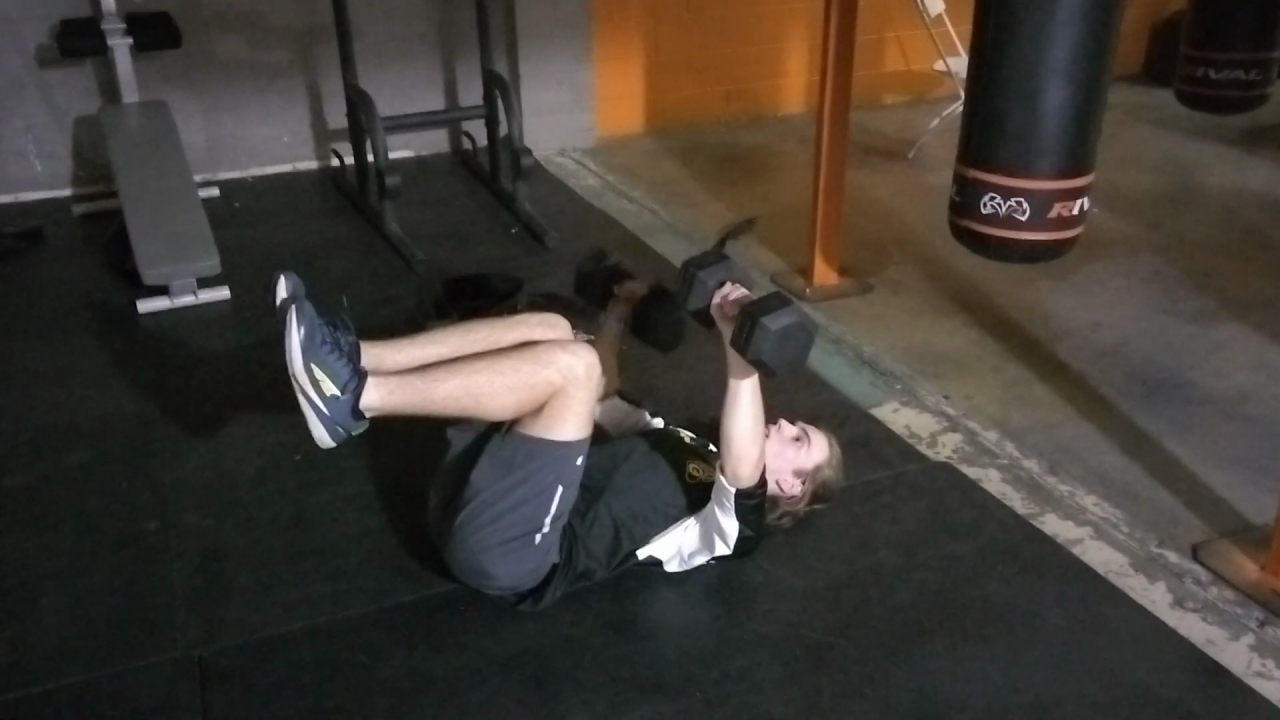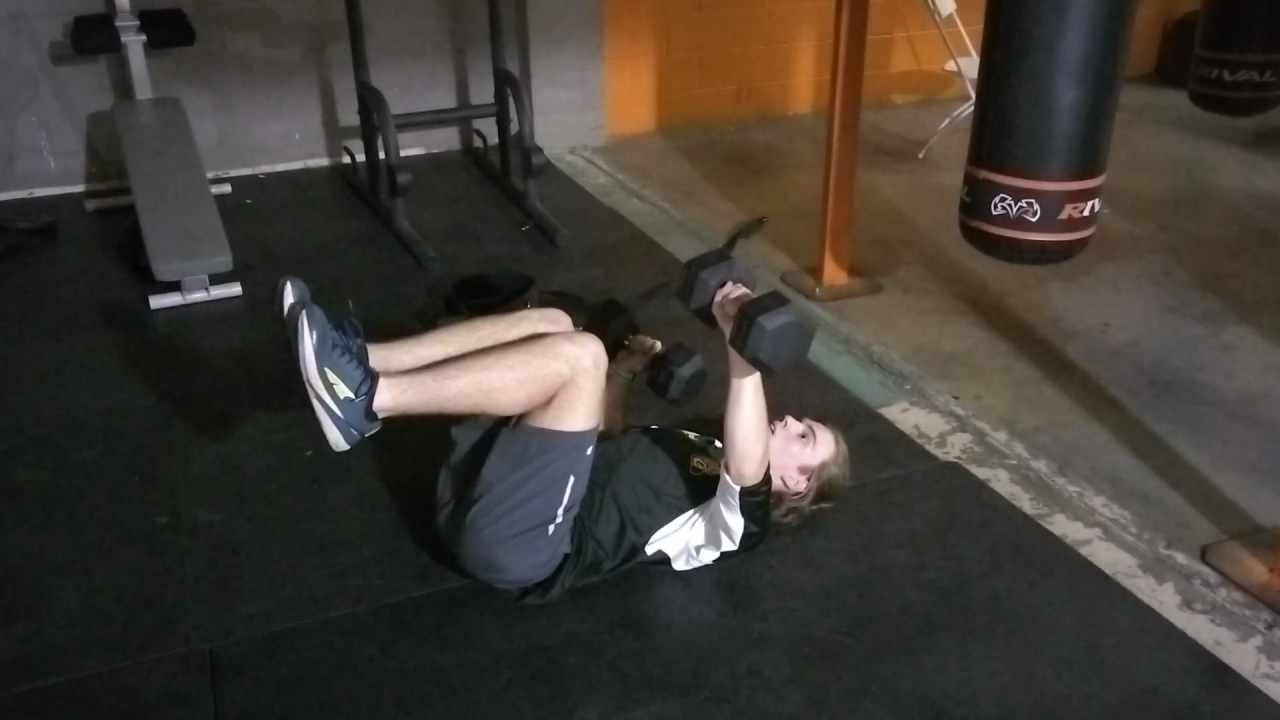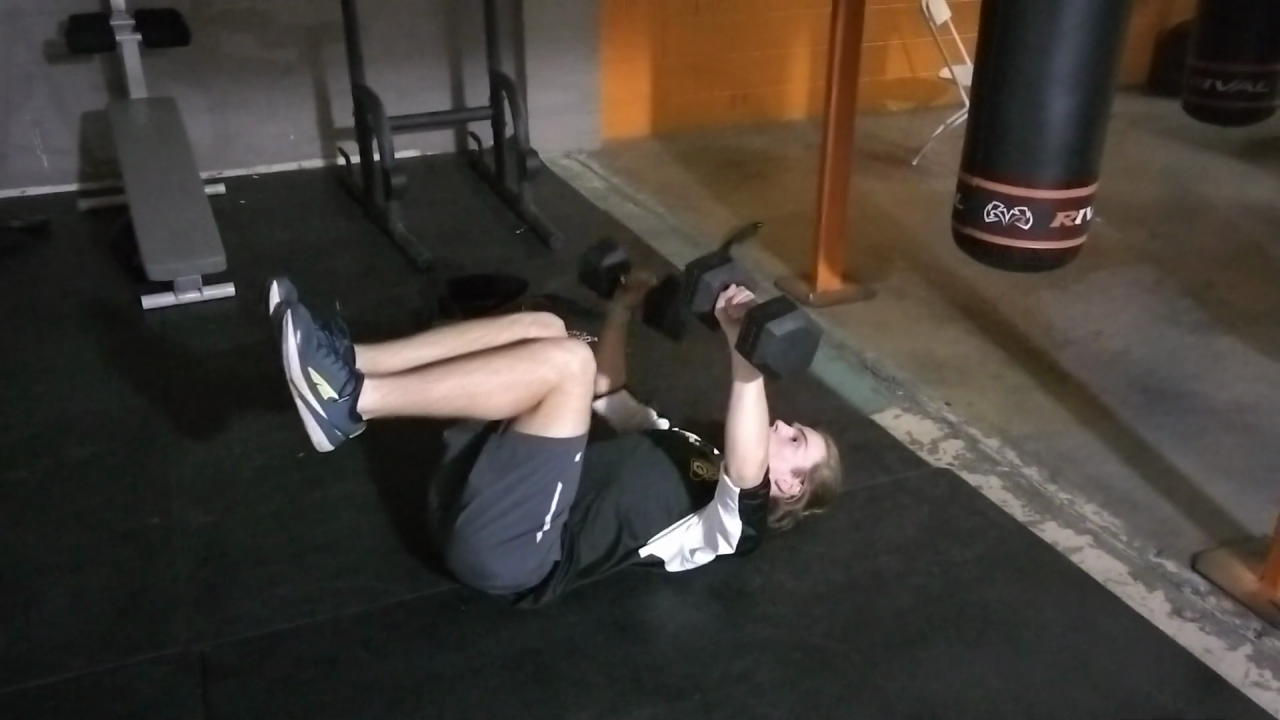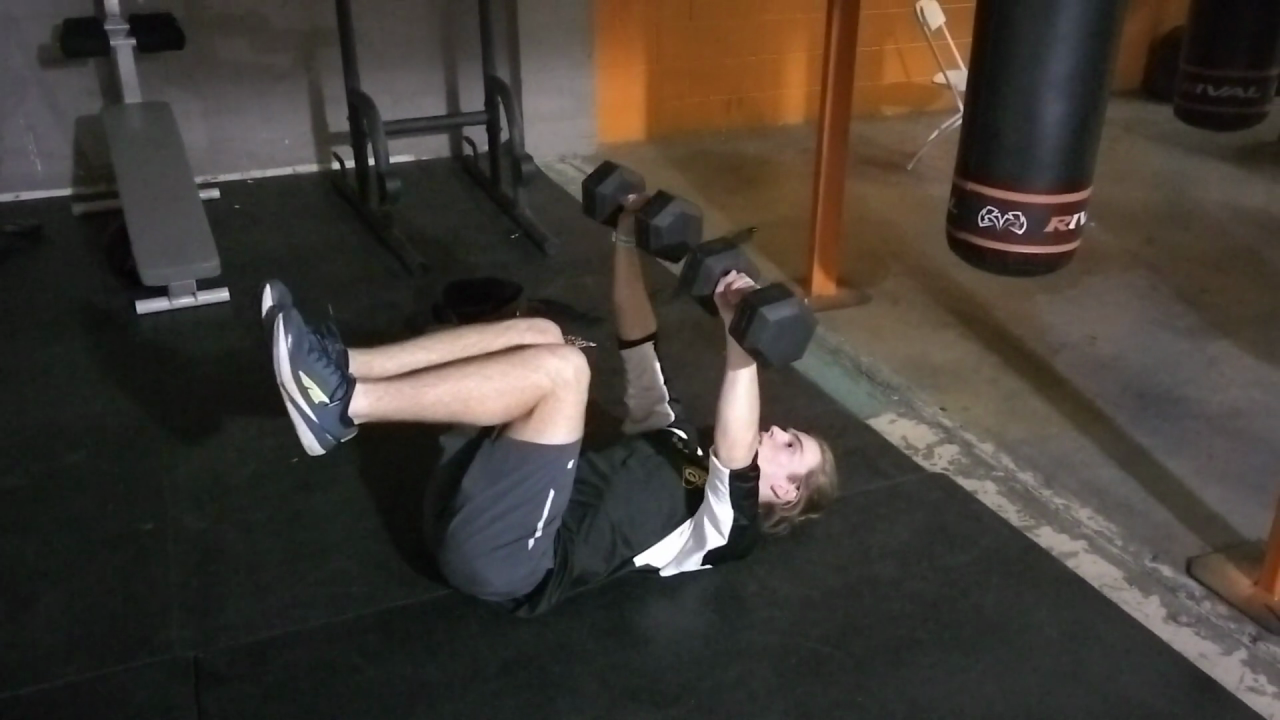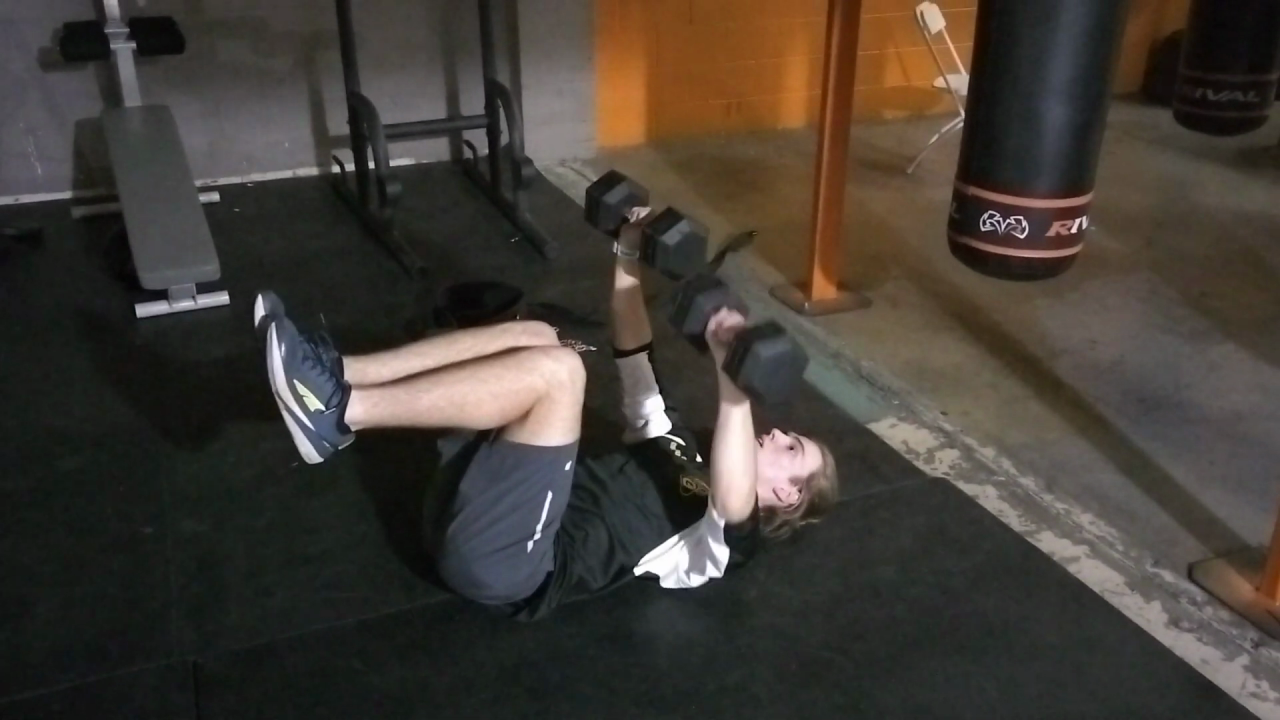
dt=0.5s
person 1, frame 1
left shoulder: (733, 522)
right shoulder: (686, 445)
left elbow: (742, 469)
right elbow: (600, 404)
left wrist: (740, 352)
right wrist: (616, 318)
left hip: (506, 545)
right hip: (475, 493)
left knee: (571, 363)
right knee: (549, 328)
left ankle: (352, 400)
right ankle: (351, 359)
person 1, frame 2
left shoulder: (739, 518)
right shoulder: (697, 452)
left elbow: (746, 468)
right elbow: (603, 442)
left wrist: (742, 351)
right wrist: (622, 371)
left hip: (516, 538)
right hip: (480, 489)
left knee: (578, 353)
right knee: (548, 324)
left ankle: (366, 401)
right ankle: (362, 362)
person 1, frame 3
left shoulder: (734, 520)
right shoulder: (685, 443)
left elbow: (745, 470)
right elbow: (607, 395)
left wrist: (744, 353)
right wrist: (621, 312)
left hip: (509, 544)
right hip: (476, 490)
left knee: (568, 360)
right knee: (545, 326)
left ankle: (351, 401)
right ankle: (346, 360)
person 1, frame 4
left shoulder: (728, 525)
right shoulder: (675, 436)
left elbow: (736, 455)
right elbow: (637, 343)
left wrist: (742, 339)
right wrist: (627, 242)
left hip: (500, 551)
right hip: (475, 496)
left knee: (562, 368)
right knee: (538, 334)
left ankle: (343, 406)
right ankle: (341, 365)
person 1, frame 5
left shoulder: (722, 541)
right shoulder: (674, 442)
left elbow: (734, 505)
right elbow: (633, 353)
left wrist: (735, 375)
right wrist: (628, 256)
left hip: (500, 558)
right hip: (473, 505)
left knee: (556, 368)
right knee: (534, 336)
left ankle: (338, 414)
right ankle: (336, 373)
